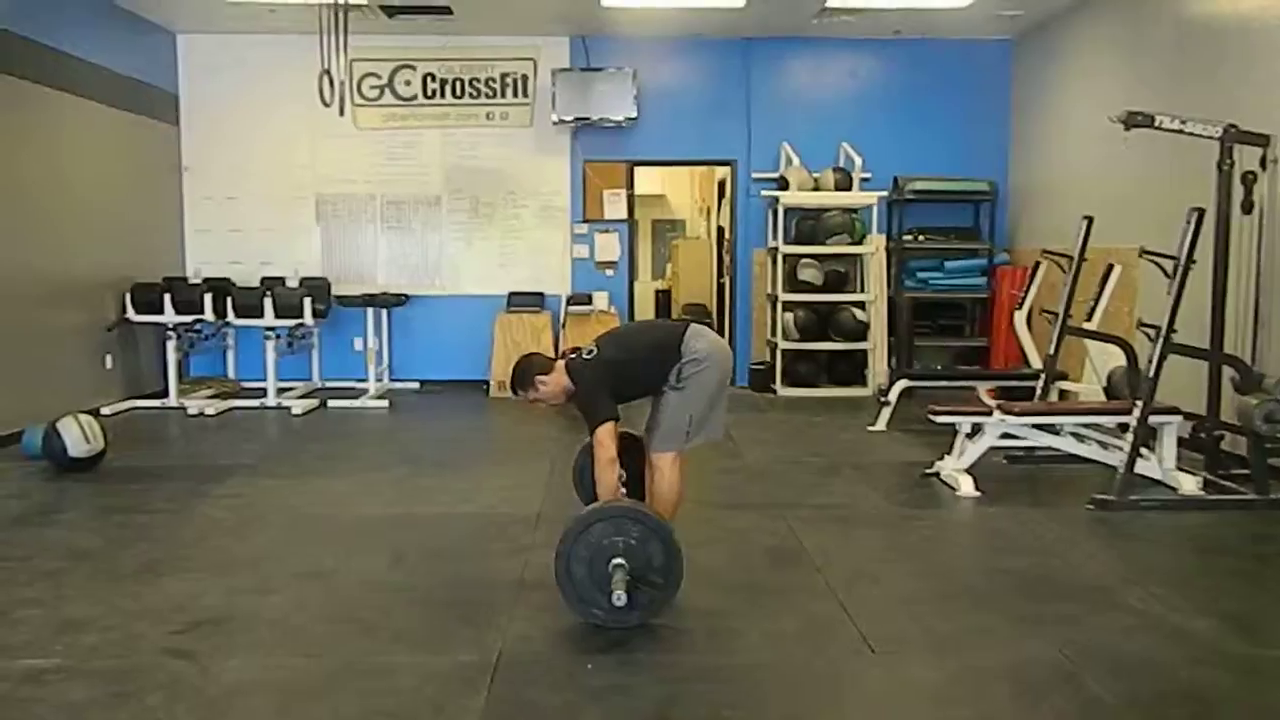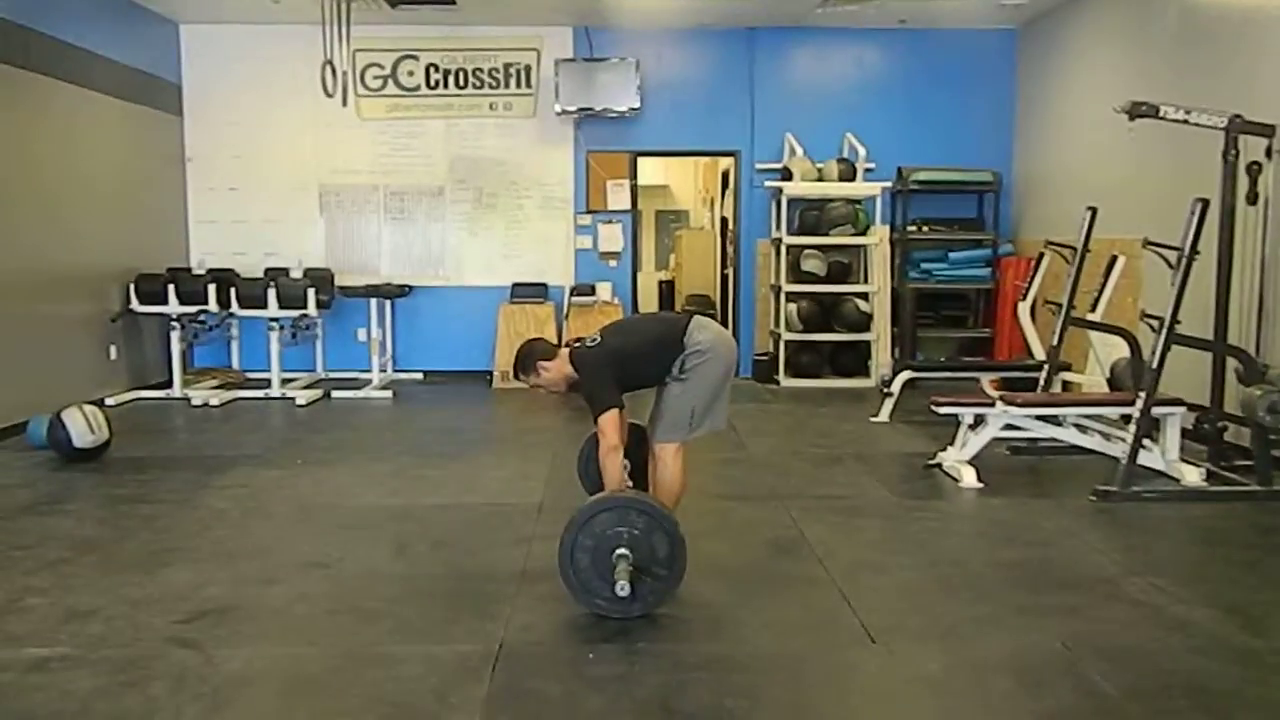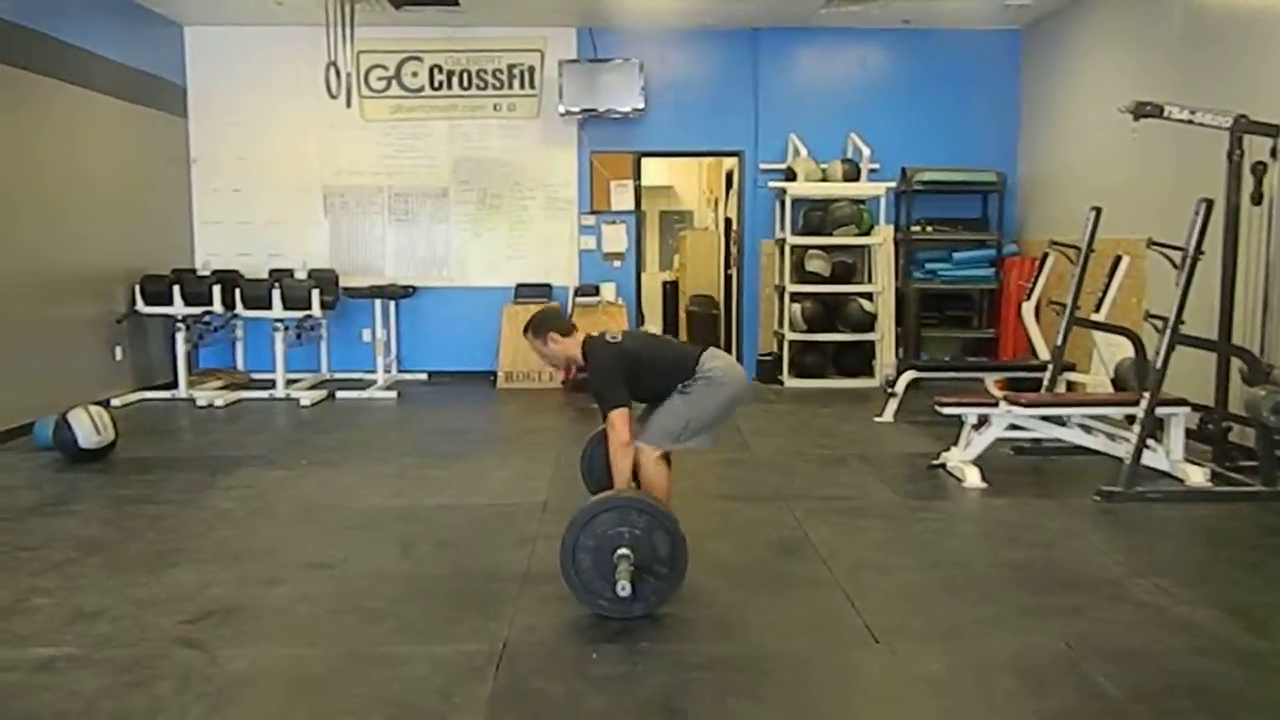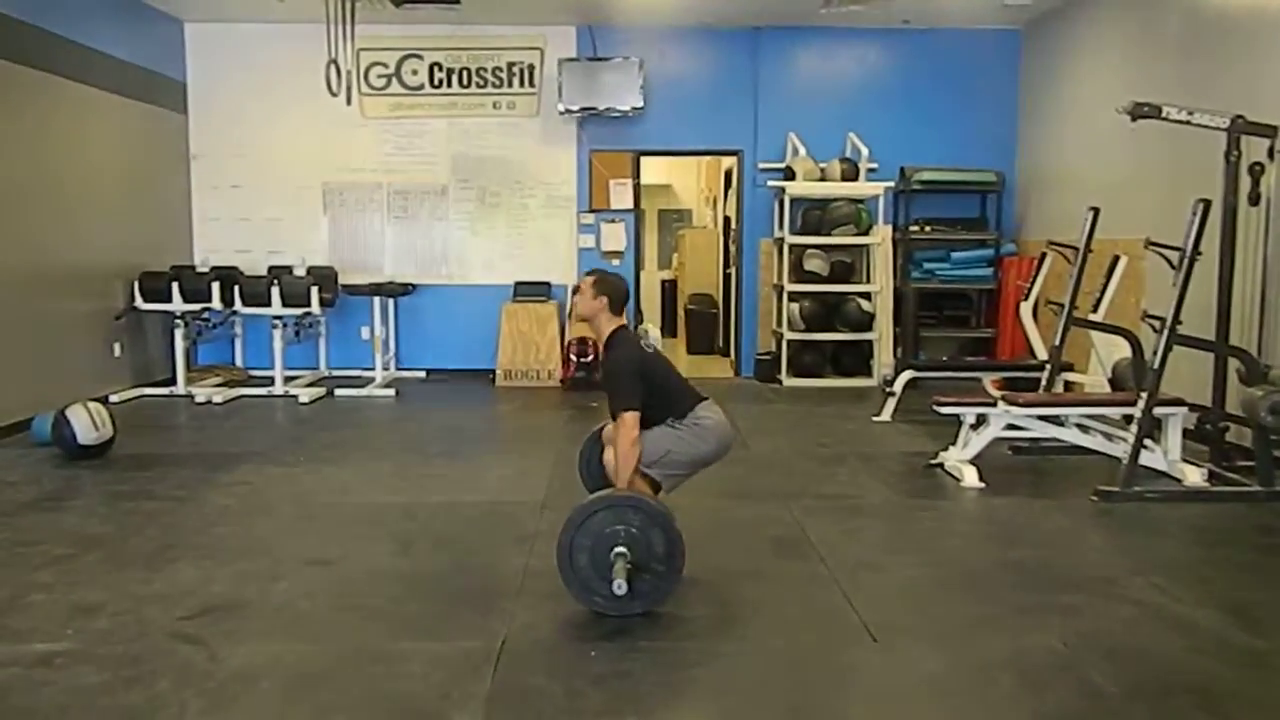
dt=0.4s
person 1, frame 1
left shoulder: (588, 382)
right shoulder: (582, 367)
left elbow: (606, 456)
right elbow: (607, 426)
right wrist: (612, 485)
left hip: (699, 355)
right hip: (698, 347)
left knee: (663, 453)
right knee: (656, 446)
person 1, frame 2
left shoulder: (591, 370)
right shoulder: (588, 355)
left elbow: (610, 443)
right elbow: (616, 414)
right wrist: (618, 475)
left hip: (703, 347)
right hip: (703, 339)
left knee: (666, 445)
right knee: (659, 437)
person 1, frame 3
left shoulder: (601, 365)
right shoulder: (601, 348)
left elbow: (620, 437)
left hip: (716, 377)
right hip: (709, 371)
left knee: (646, 449)
right knee: (644, 437)
person 1, frame 4
left shoulder: (621, 356)
right shoulder: (624, 344)
left elbow: (629, 433)
left hip: (702, 430)
right hip: (698, 421)
left knee: (616, 459)
right knee: (610, 435)
